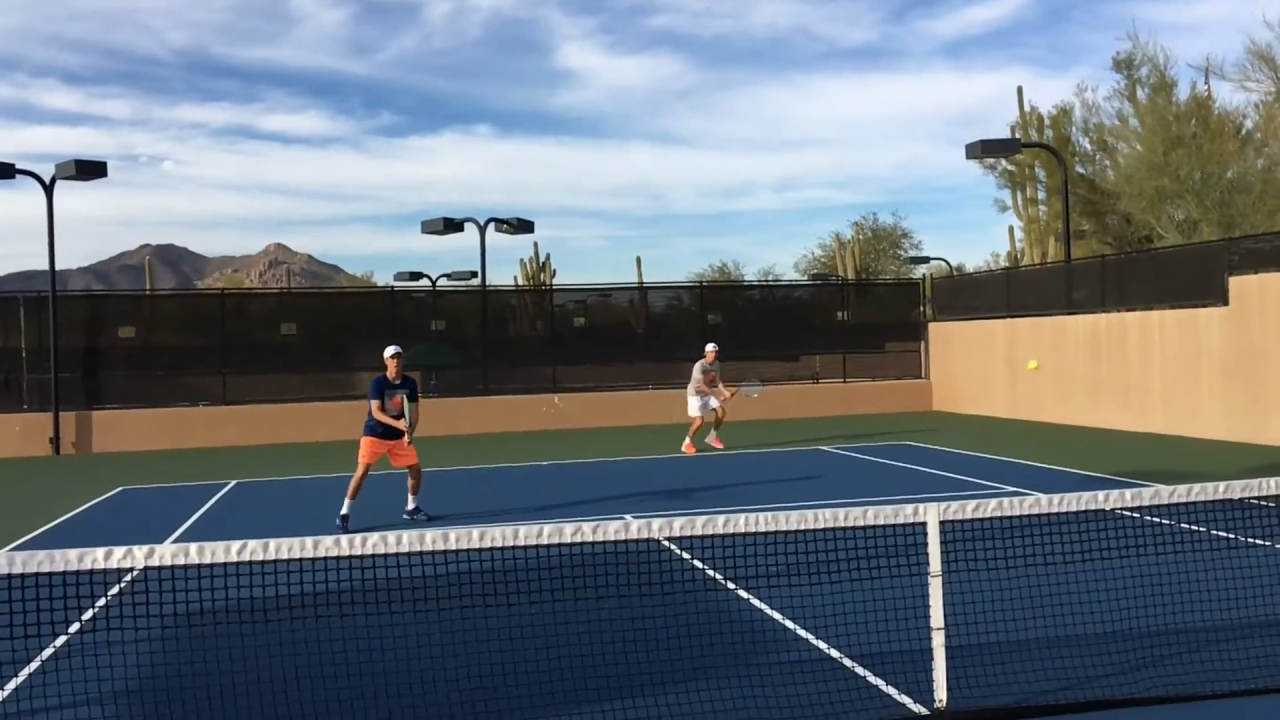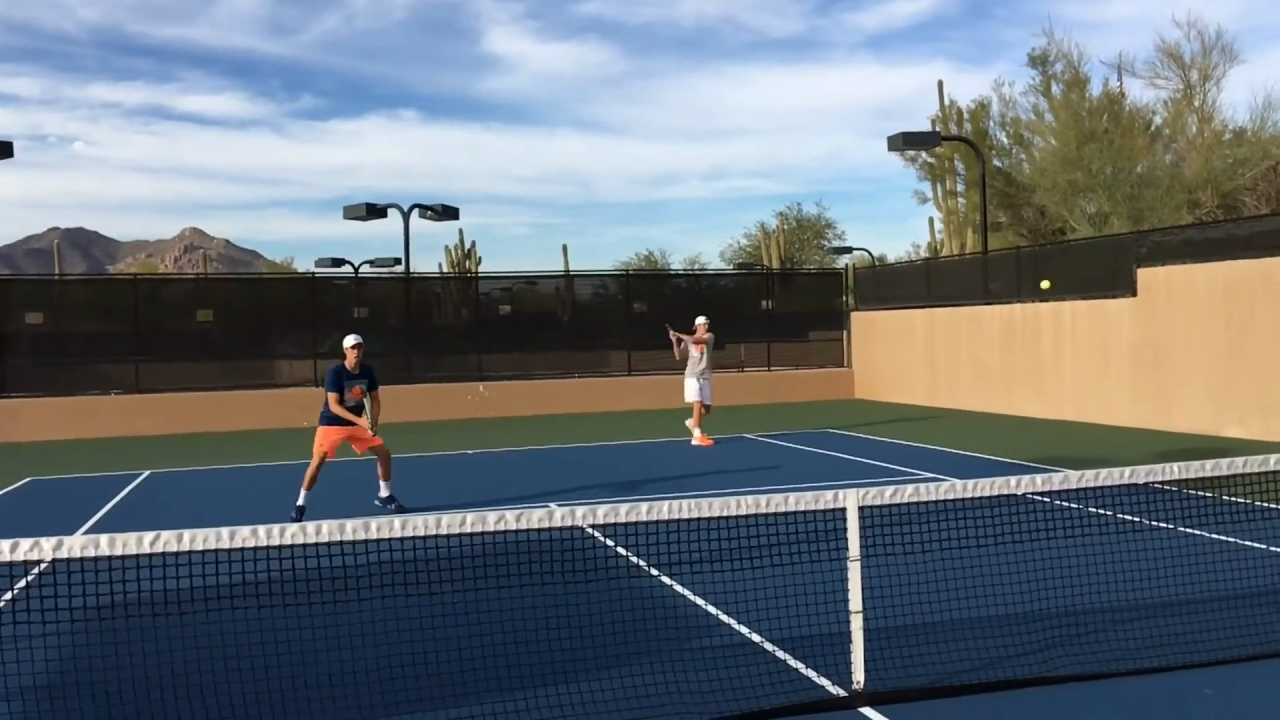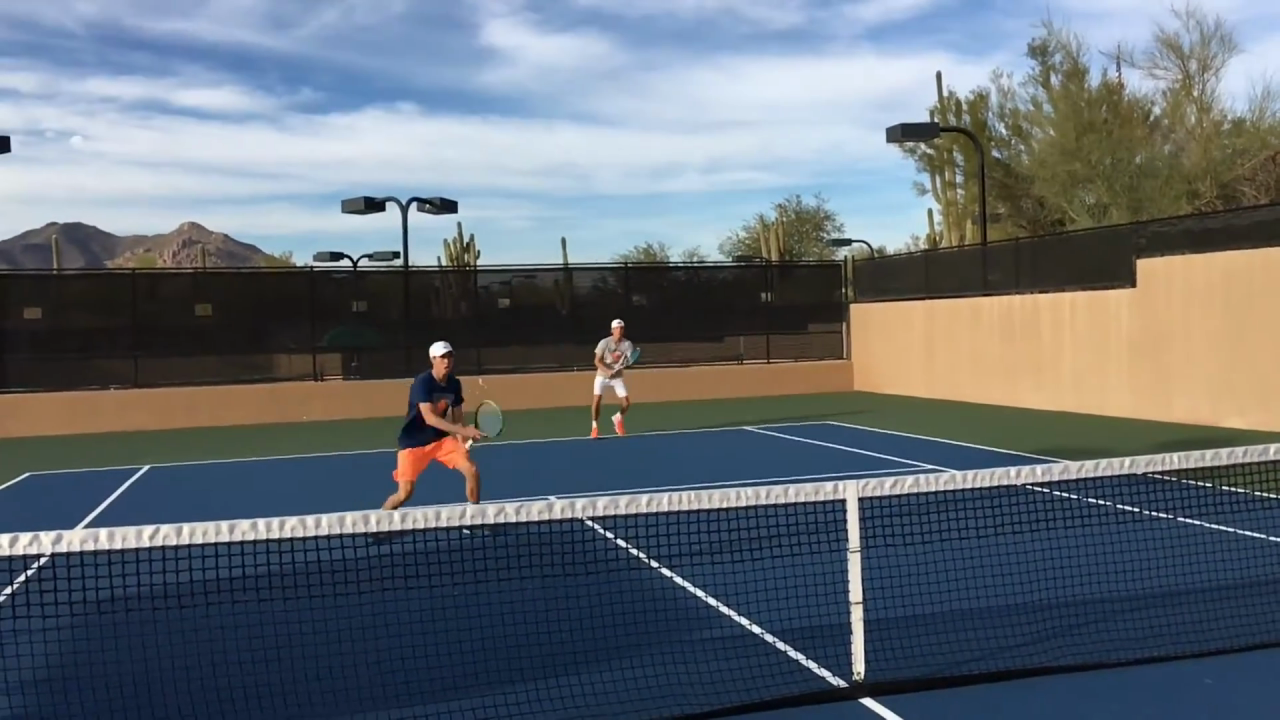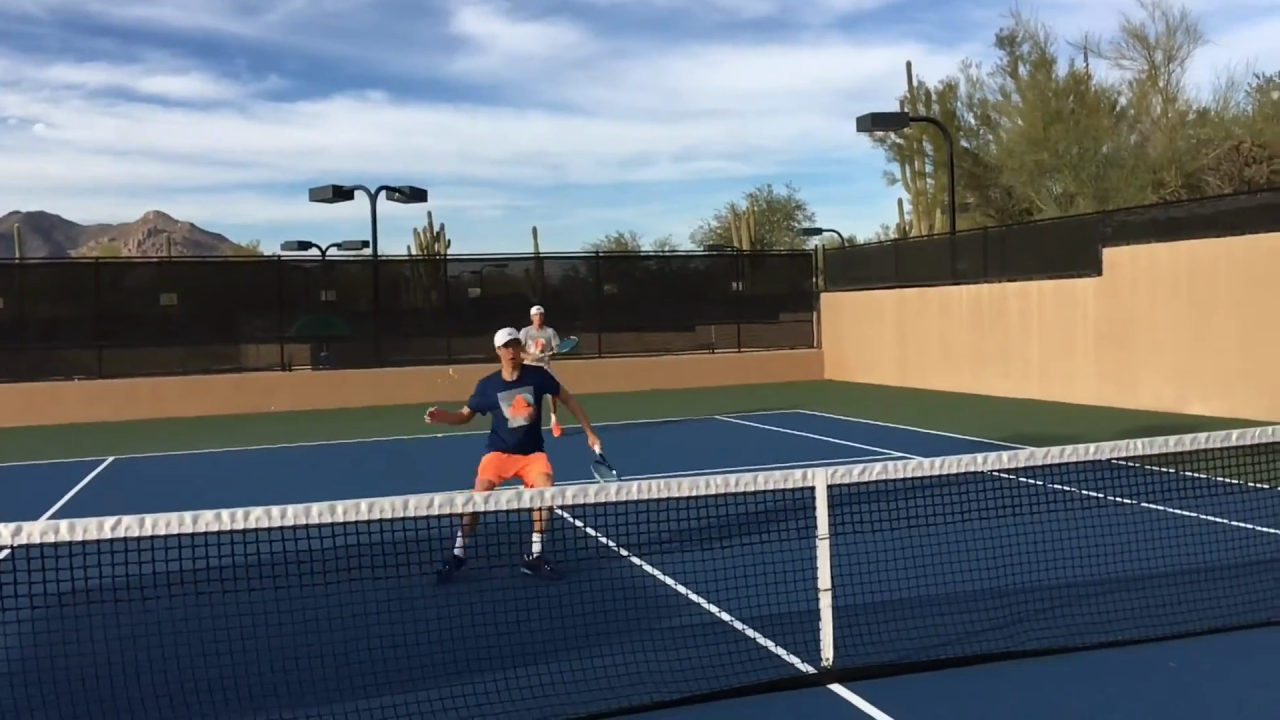
dt=1s
person 1, frame 1
left shoulder: (410, 383)
right shoulder: (378, 383)
left elbow: (413, 412)
right elbow: (376, 412)
left wrist: (409, 431)
right wrist: (397, 423)
left hip: (398, 436)
right hip: (374, 435)
left knee: (416, 469)
right knee: (362, 472)
left ankle: (411, 508)
right ankle: (344, 514)
person 1, frame 2
left shoulder: (368, 371)
right shoulder: (335, 372)
left elbow: (375, 400)
right elbow: (333, 405)
left wrist: (372, 423)
right wrist: (359, 420)
left hip: (357, 423)
right hip: (331, 423)
left knee: (384, 453)
right knee: (317, 461)
left ankle: (384, 495)
right ankle: (301, 504)
person 1, frame 3
left shoulder: (454, 384)
right shoulder: (423, 383)
left elbow: (457, 418)
right elbow: (429, 418)
left wrist: (463, 437)
right wrist: (463, 430)
left hip: (442, 438)
right hip: (414, 439)
left knee: (471, 471)
right knee: (405, 494)
person 1, frame 4
left shoulder: (538, 375)
right shoulder: (487, 385)
left elbow: (568, 400)
right elbow: (464, 416)
left wrist: (589, 433)
right wrist: (440, 416)
left hip: (532, 451)
right hip: (499, 451)
left knee: (546, 491)
right knee: (479, 496)
left ankle: (535, 557)
right ankle: (457, 555)
